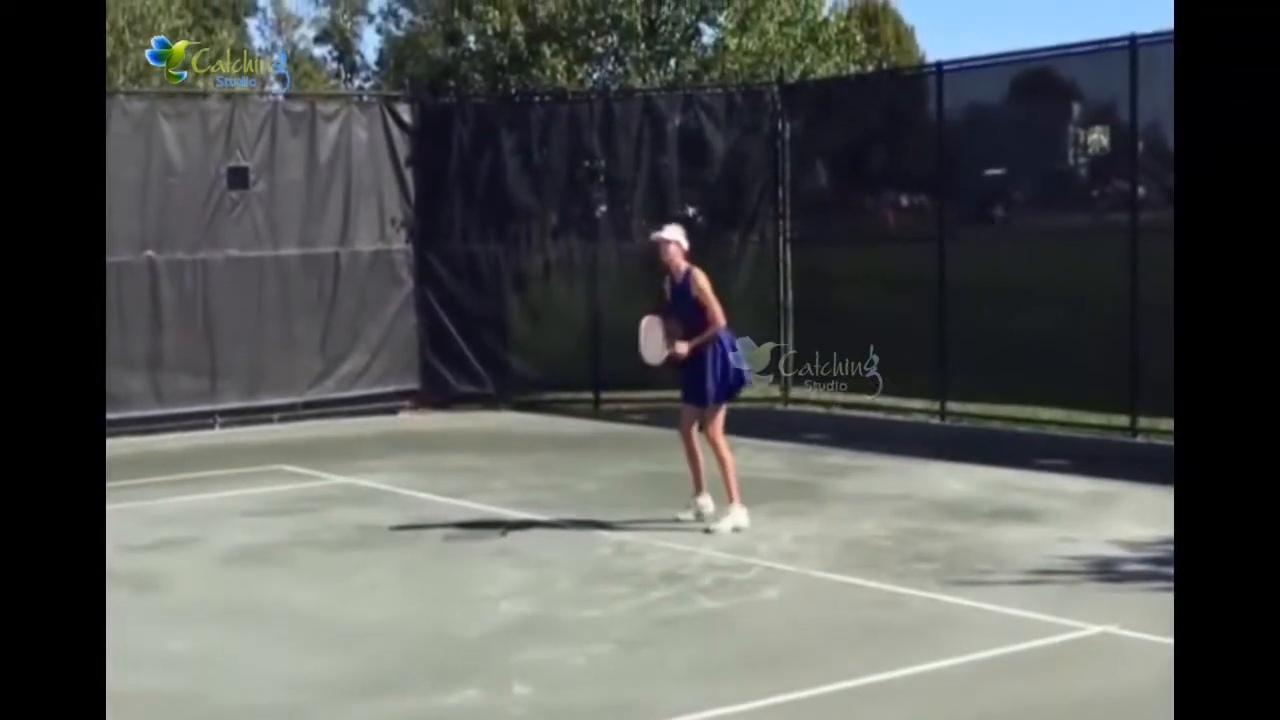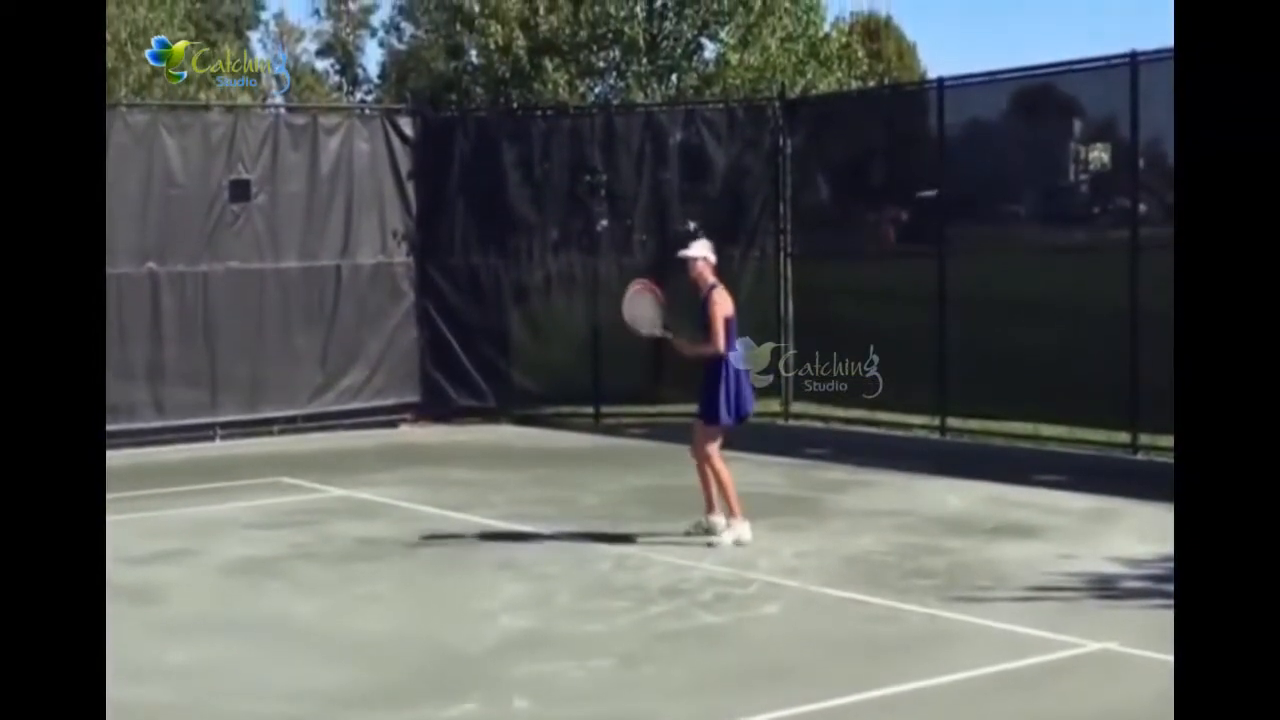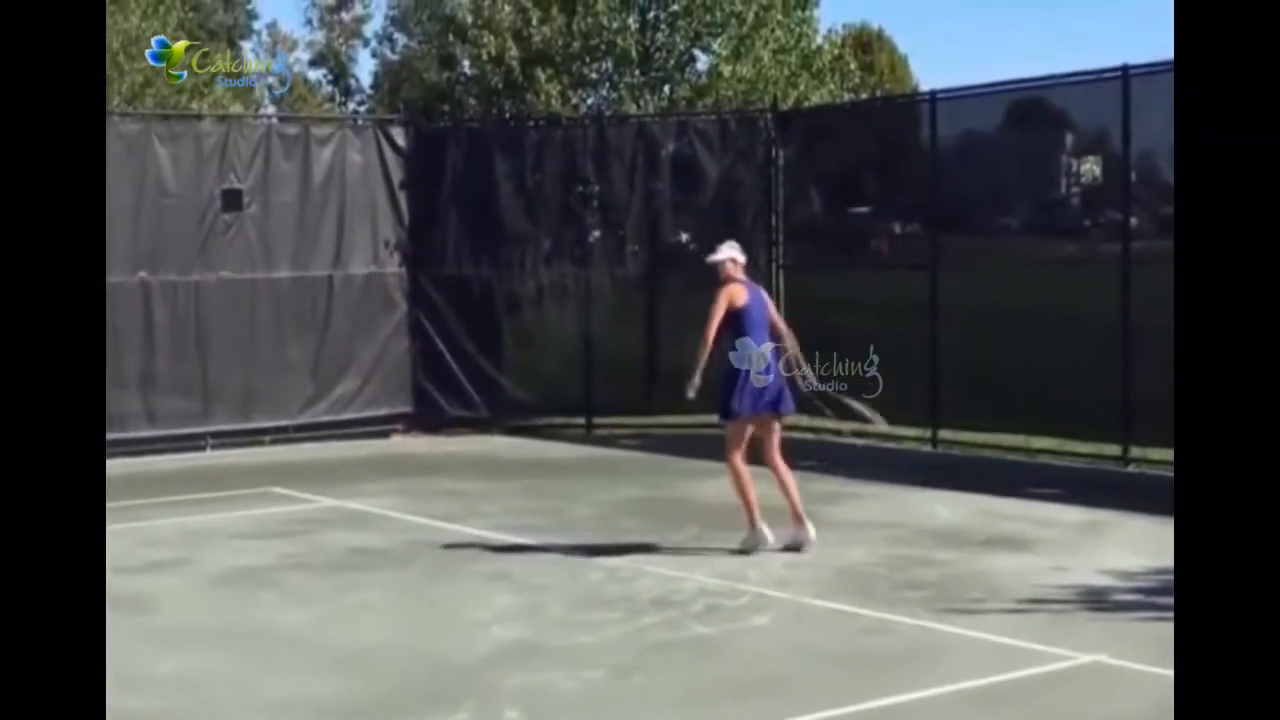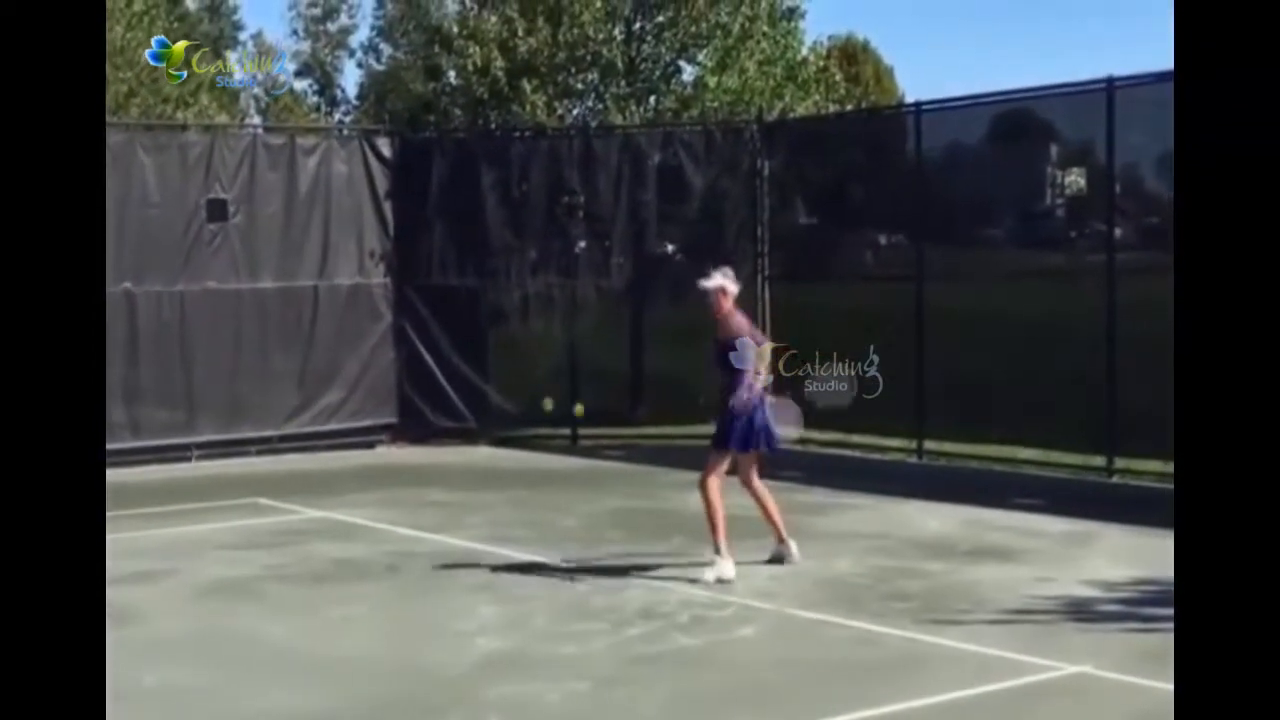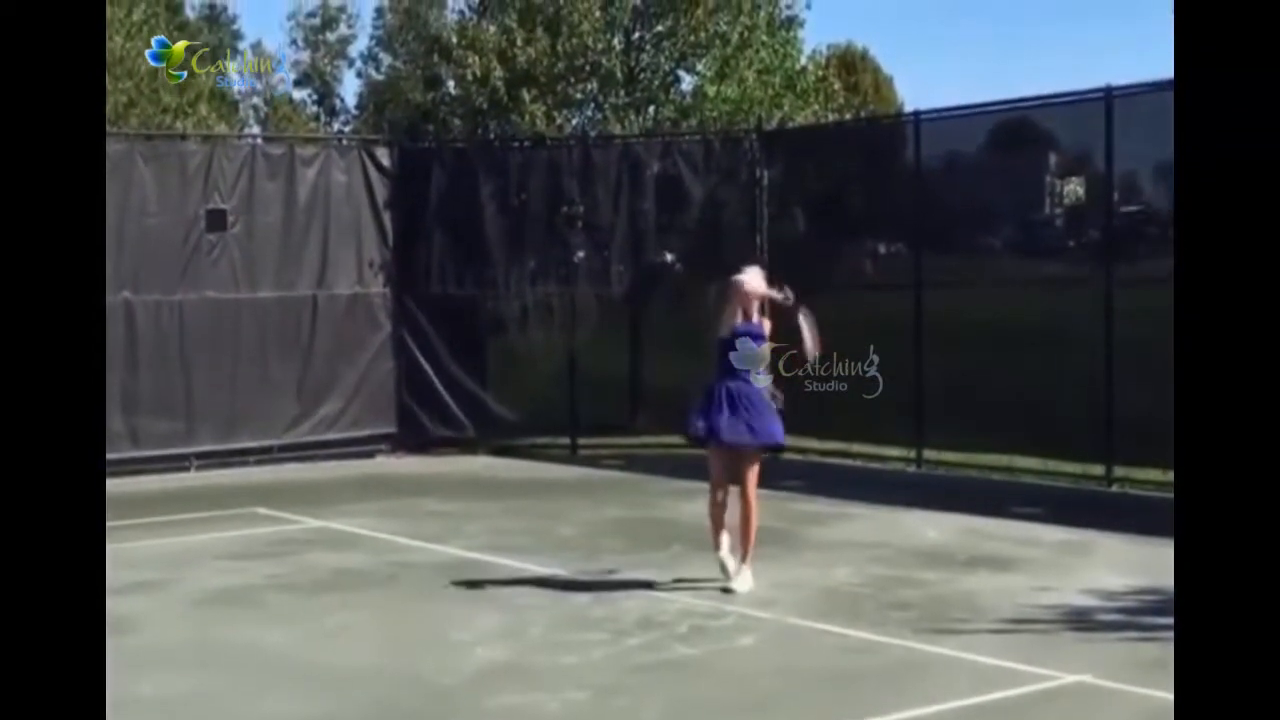
dt=0.5s
person 1, frame 1
left shoulder: (695, 277)
right shoulder: (669, 282)
left elbow: (719, 321)
left wrist: (691, 345)
right wrist: (677, 344)
left hip: (714, 354)
right hip: (694, 358)
left knee: (713, 434)
right knee: (686, 430)
left ankle: (736, 509)
right ankle: (701, 500)
person 1, frame 2
left shoulder: (716, 296)
right shoulder: (708, 293)
left elbow: (717, 347)
left wrist: (689, 349)
right wrist: (691, 345)
left hip: (727, 376)
right hip: (721, 375)
left knee: (708, 452)
right knee: (700, 449)
left ankle: (737, 523)
right ankle: (713, 516)
person 1, frame 3
left shoulder: (728, 290)
right shoulder: (760, 292)
left elbow: (709, 335)
right elbow: (784, 332)
left wrist: (697, 375)
left hip: (746, 371)
right hip: (769, 371)
left knee: (734, 456)
right knee: (773, 458)
left ankle: (757, 527)
right ankle: (802, 525)
person 1, frame 4
left shoulder: (734, 320)
right shoulder: (723, 323)
left elbow: (758, 347)
left wrist: (753, 383)
left hip: (744, 404)
right hip: (740, 404)
left knee: (708, 482)
right knee: (751, 480)
left ankle: (723, 560)
right ankle: (785, 543)
person 1, frame 5
left shoulder: (765, 325)
right shoulder: (731, 315)
right elbow: (741, 293)
left wrist: (768, 390)
right wrist: (776, 295)
left hip: (753, 406)
right hip: (722, 403)
left knee: (748, 491)
right knee: (719, 491)
left ankle: (744, 568)
right ankle: (721, 542)
